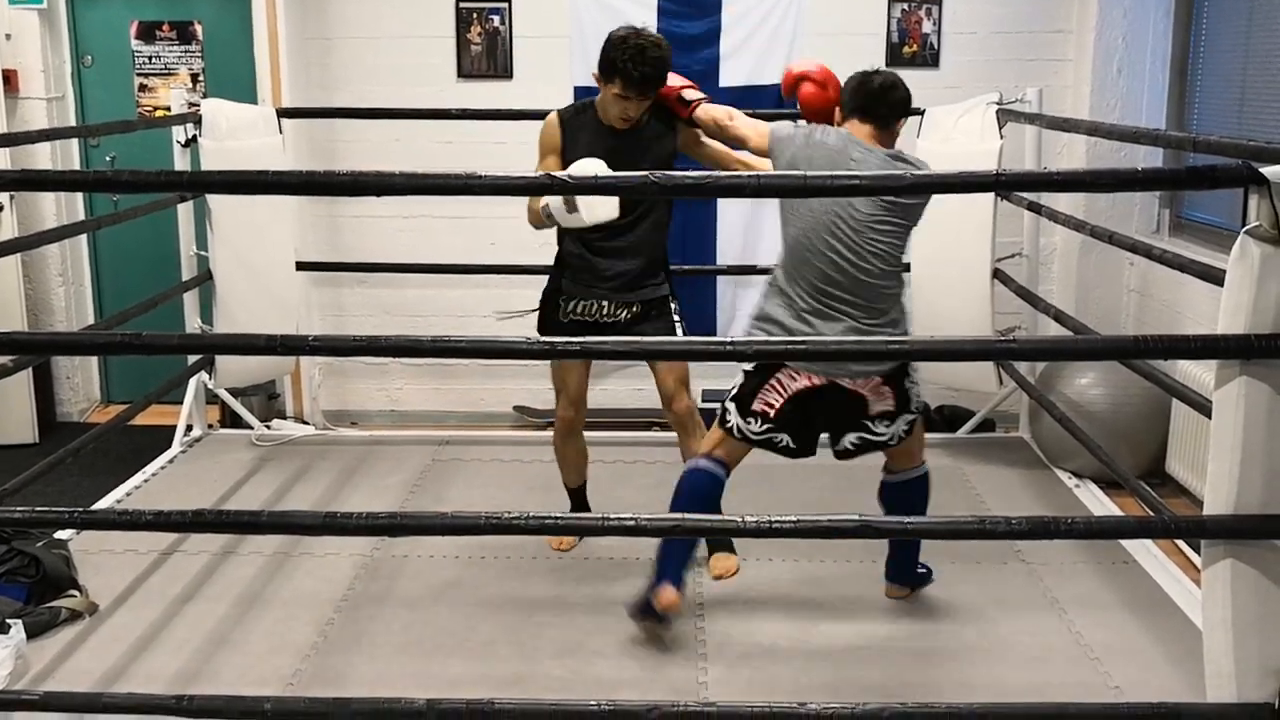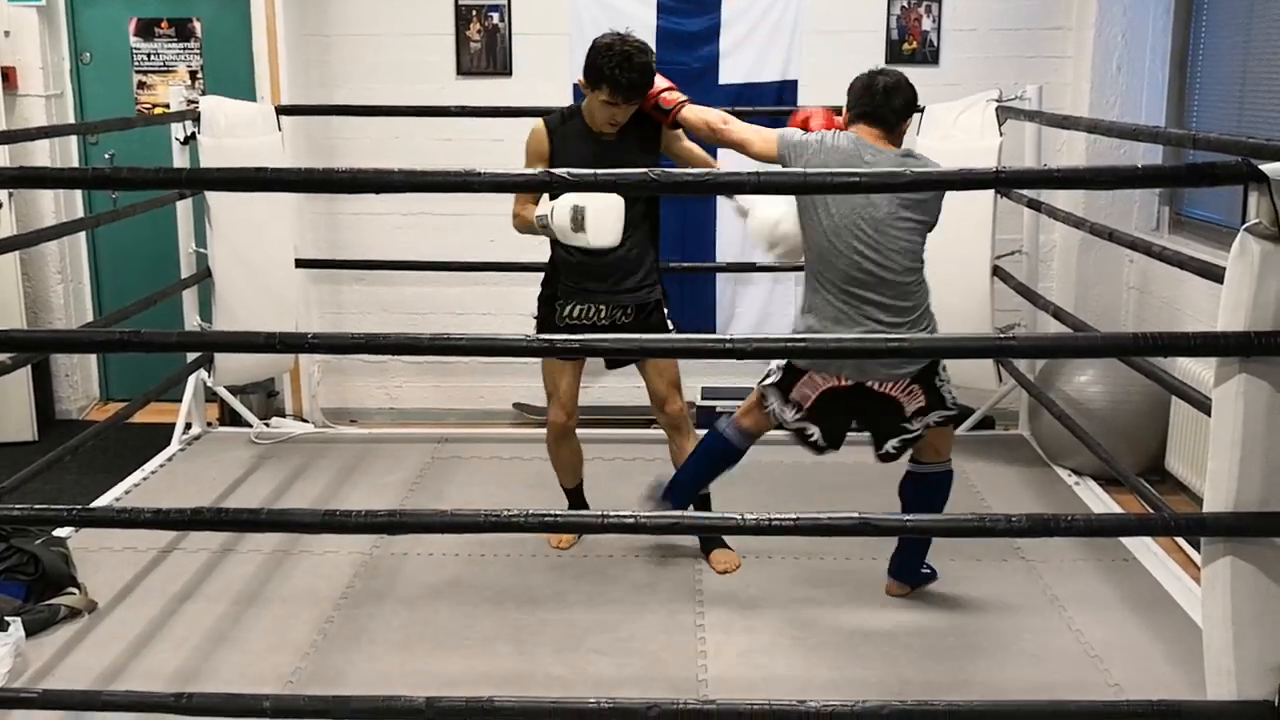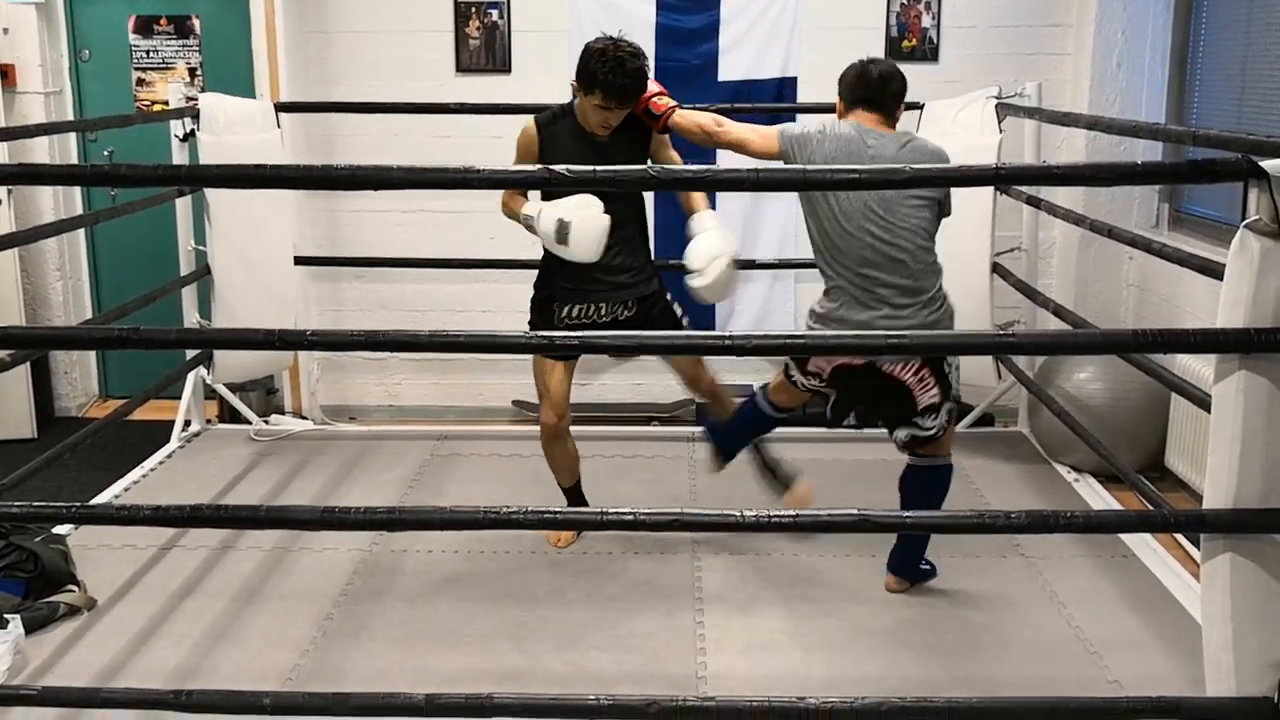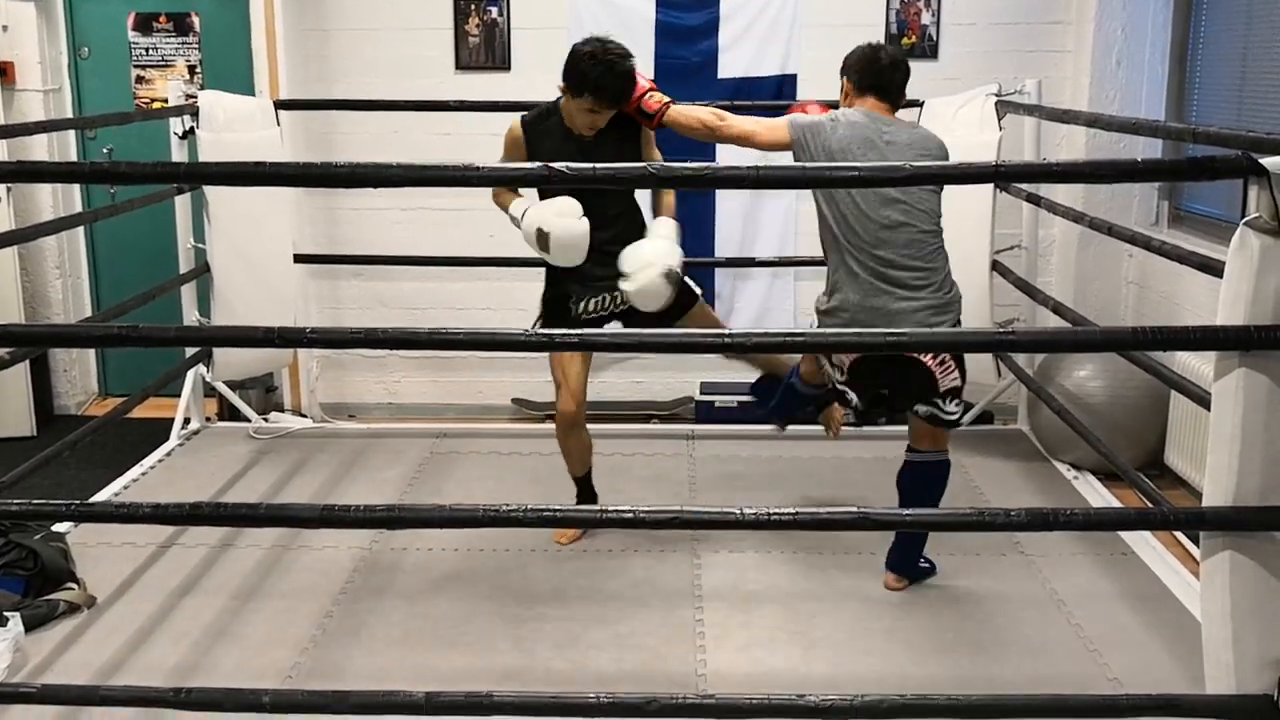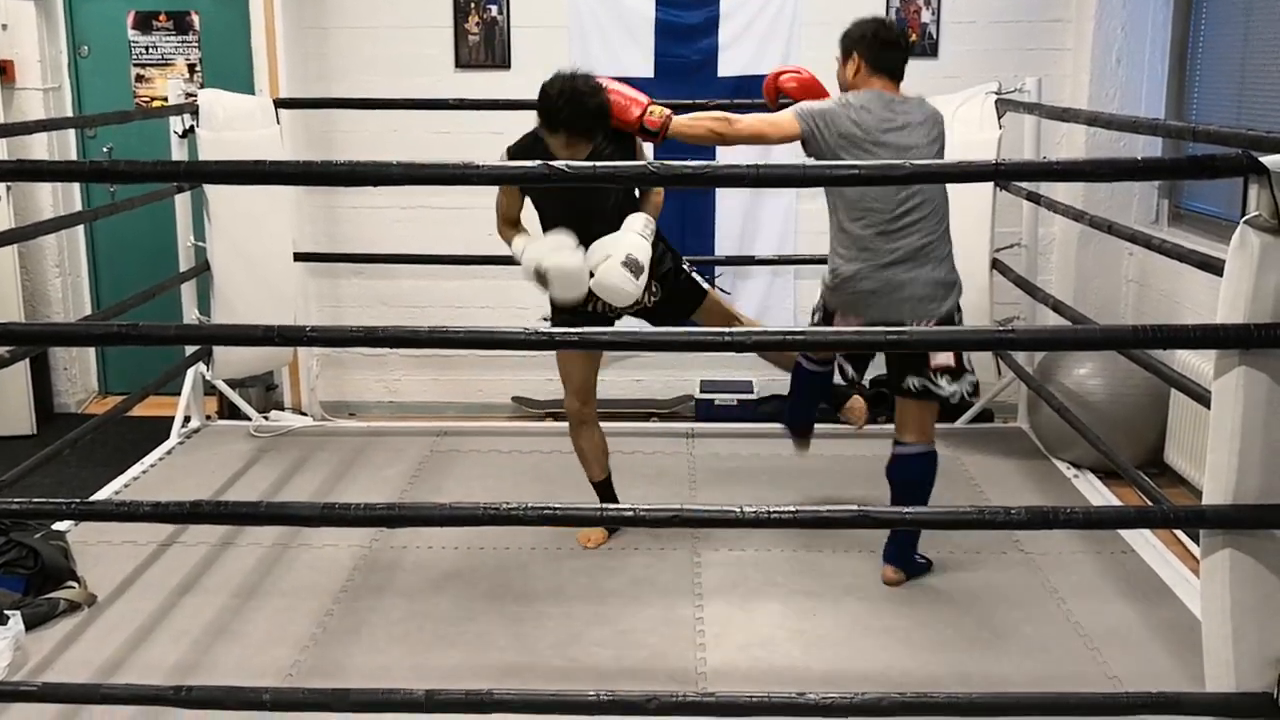
dt=0.1s
person 1, frame 1
left shoulder: (805, 143)
right shoulder: (914, 181)
left elbow: (730, 124)
left wrist: (687, 99)
right wrist: (822, 105)
left hip: (789, 353)
right hip: (874, 359)
left knee: (716, 452)
right knee: (907, 454)
left ankle: (666, 585)
right ankle: (901, 574)
person 1, frame 2
left shoulder: (812, 150)
right shoulder: (925, 177)
left elbow: (727, 130)
left wrist: (669, 104)
left hip: (823, 352)
right hip: (904, 354)
left knee: (751, 418)
right knee: (933, 454)
left ankle: (676, 496)
right ankle: (905, 571)
person 1, frame 3
left shoulder: (815, 141)
right shoulder: (933, 161)
left elbow: (722, 130)
left wrist: (662, 109)
left hip: (841, 332)
right hip: (918, 335)
left knee: (784, 389)
right knee: (934, 449)
left ankle: (722, 443)
right ankle: (905, 566)
person 1, frame 4
left shoulder: (821, 130)
right shoulder: (933, 147)
left elbow: (727, 125)
left wrist: (655, 106)
left hip: (853, 318)
right hip: (928, 321)
left knee: (814, 369)
right knee: (931, 443)
left ankle: (770, 404)
right ankle: (904, 563)
person 1, frame 5
left shoulder: (831, 115)
right shoulder: (930, 119)
left elbow: (732, 128)
left wrist: (649, 118)
left hip: (858, 297)
right hip: (932, 298)
left knee: (814, 351)
right knee: (917, 432)
left ankle: (798, 425)
right ankle: (901, 556)
person 2, frame 1
left shoulder: (669, 126)
right shoulder: (562, 126)
left elbow: (729, 161)
right elbow: (536, 215)
right wrist: (560, 205)
left hip: (645, 291)
right hip: (575, 290)
left knee: (682, 409)
right knee: (568, 416)
left ankle: (713, 531)
right ankle: (579, 510)
person 2, frame 2
left shoulder: (654, 132)
right shoulder: (548, 133)
left elbow: (707, 167)
right elbow: (523, 215)
right wrist: (556, 216)
left hip: (635, 291)
right hip: (569, 292)
left knee: (673, 411)
right knee: (558, 420)
left ankle: (707, 529)
right ankle: (577, 510)
person 2, frame 3
left shoulder: (642, 130)
right shoulder: (540, 132)
right elbow: (511, 200)
left wrist: (706, 225)
right wrist: (540, 219)
left hip: (635, 285)
right hip: (564, 292)
left knee: (703, 384)
right knee: (553, 420)
left ankle: (769, 467)
right ankle: (577, 507)
person 2, frame 4
left shoulder: (634, 125)
right shoulder: (526, 132)
left elbow: (661, 180)
right elbow: (501, 193)
left wrist: (664, 234)
right wrist: (527, 217)
left hip: (634, 264)
right hip: (570, 276)
right knee: (570, 410)
right ankle: (587, 502)
person 2, frame 5
left shoulder: (620, 133)
right shoulder: (519, 158)
left elbow: (655, 189)
right elbow: (507, 223)
left wrist: (637, 233)
right wrist: (532, 253)
left hip: (644, 265)
right hip: (580, 286)
left knee: (739, 330)
right knee: (579, 409)
left ankle: (831, 395)
right ankle: (610, 507)
